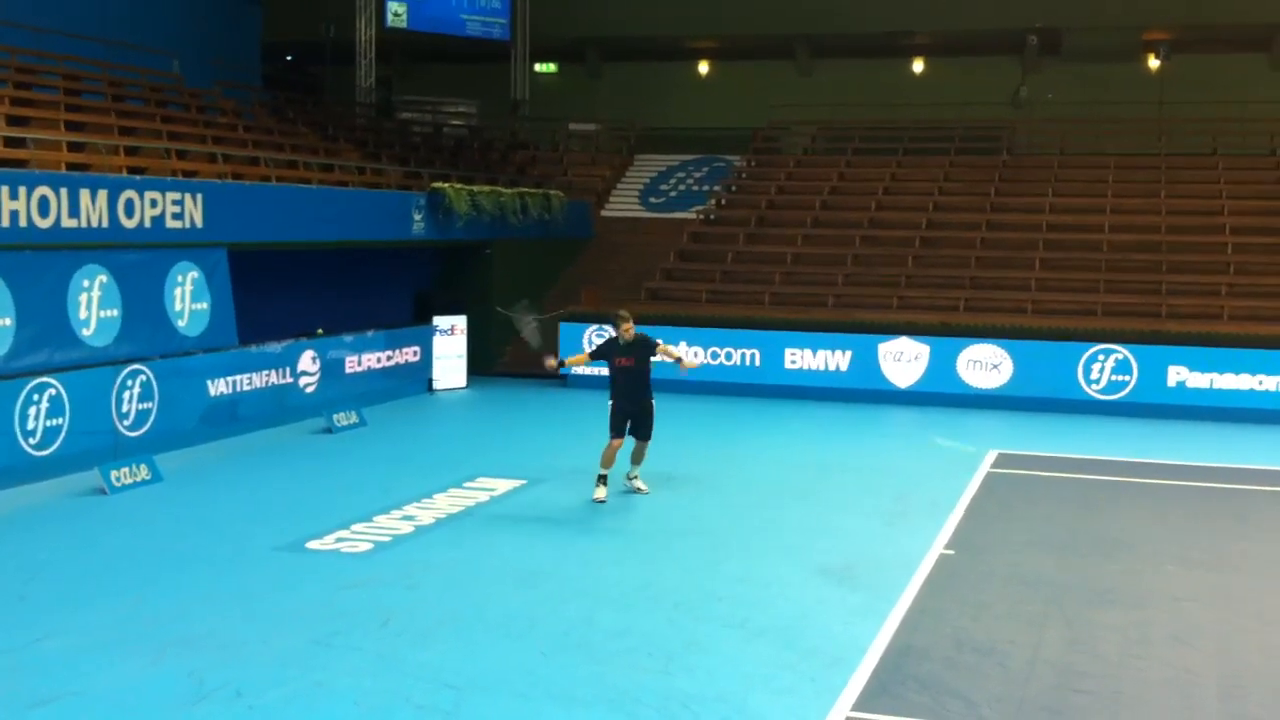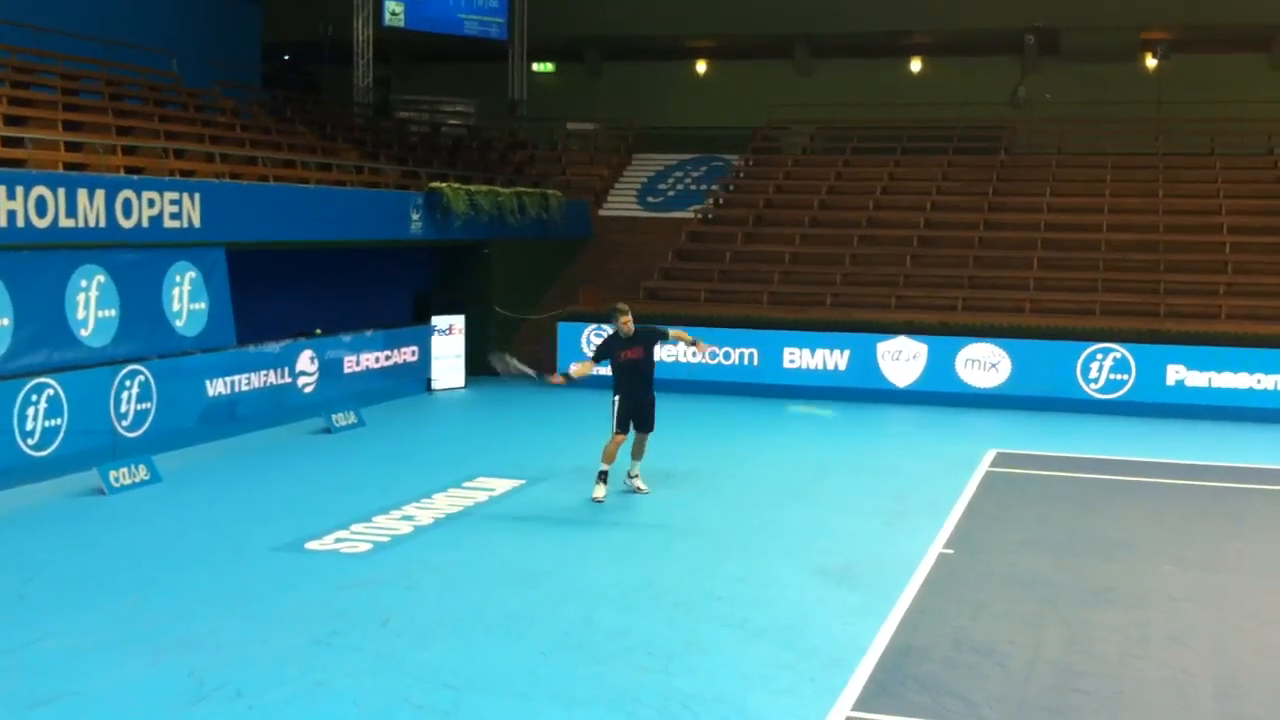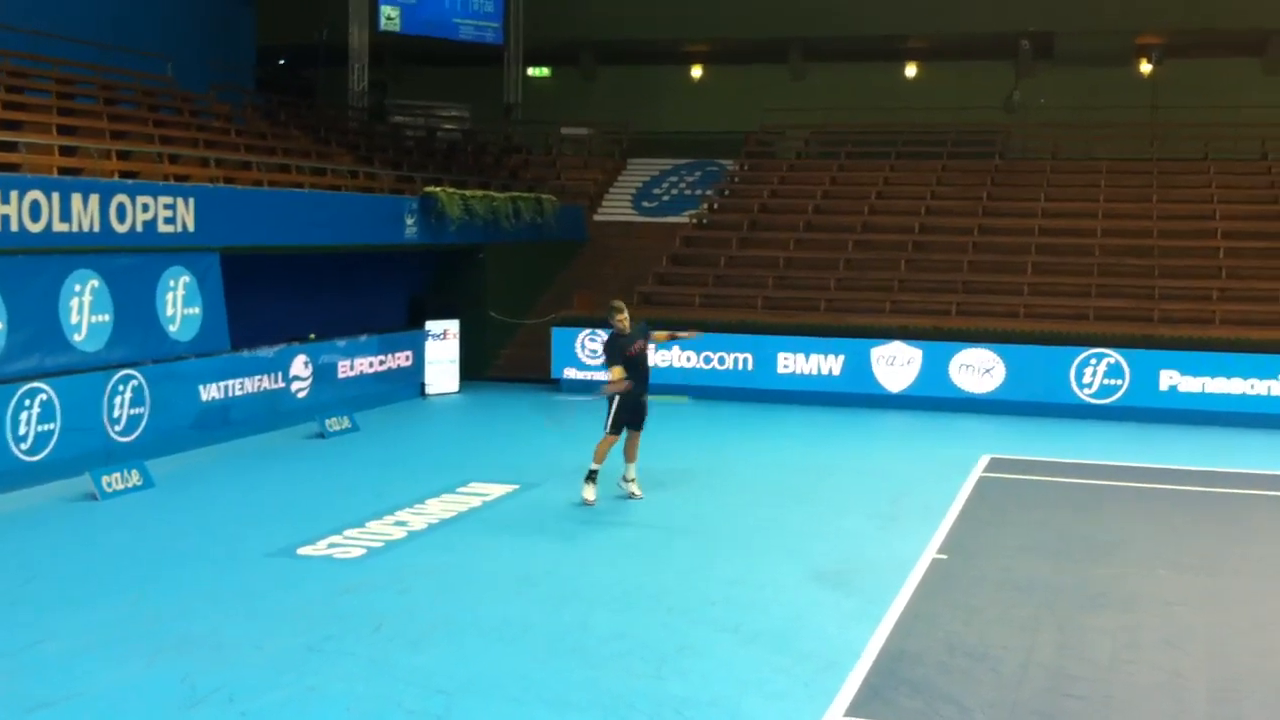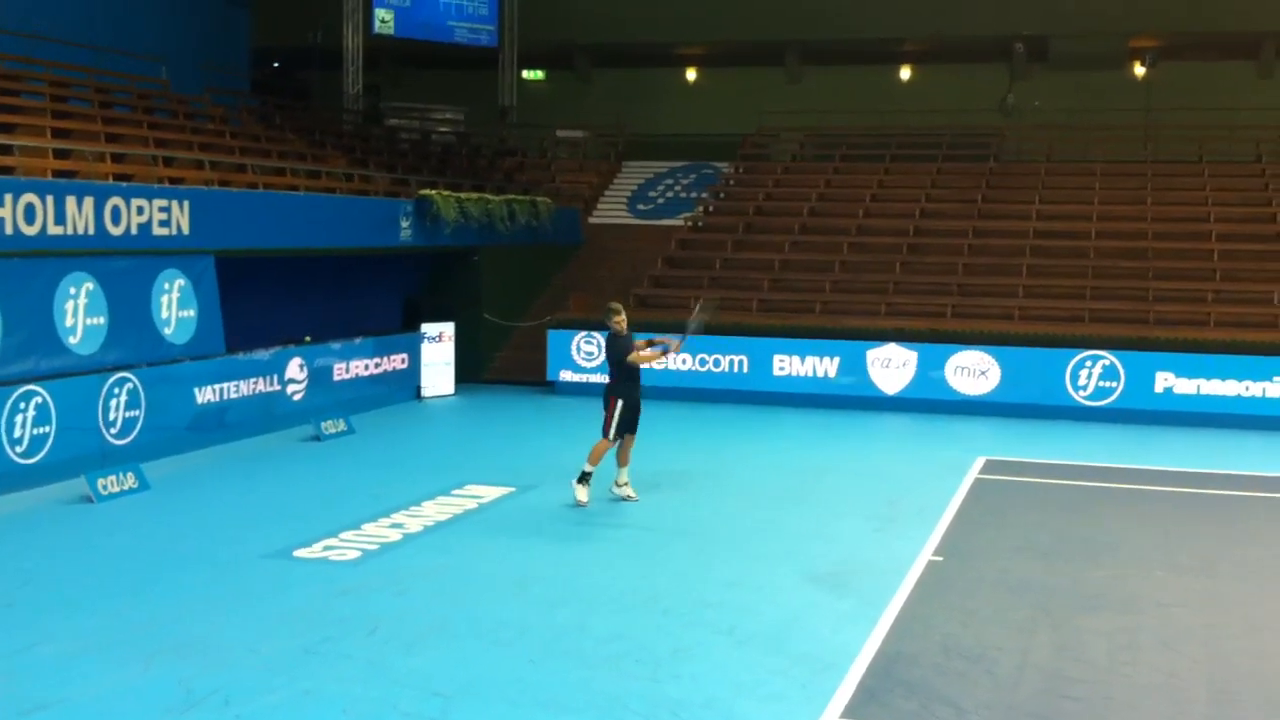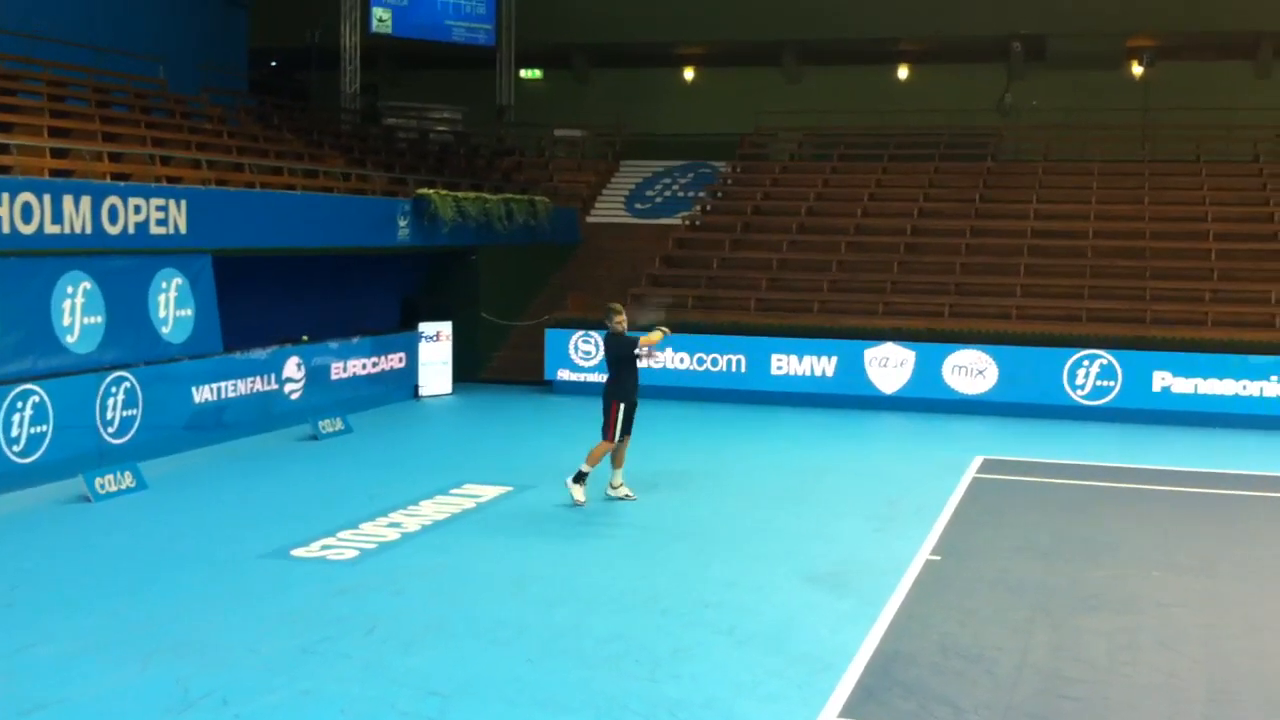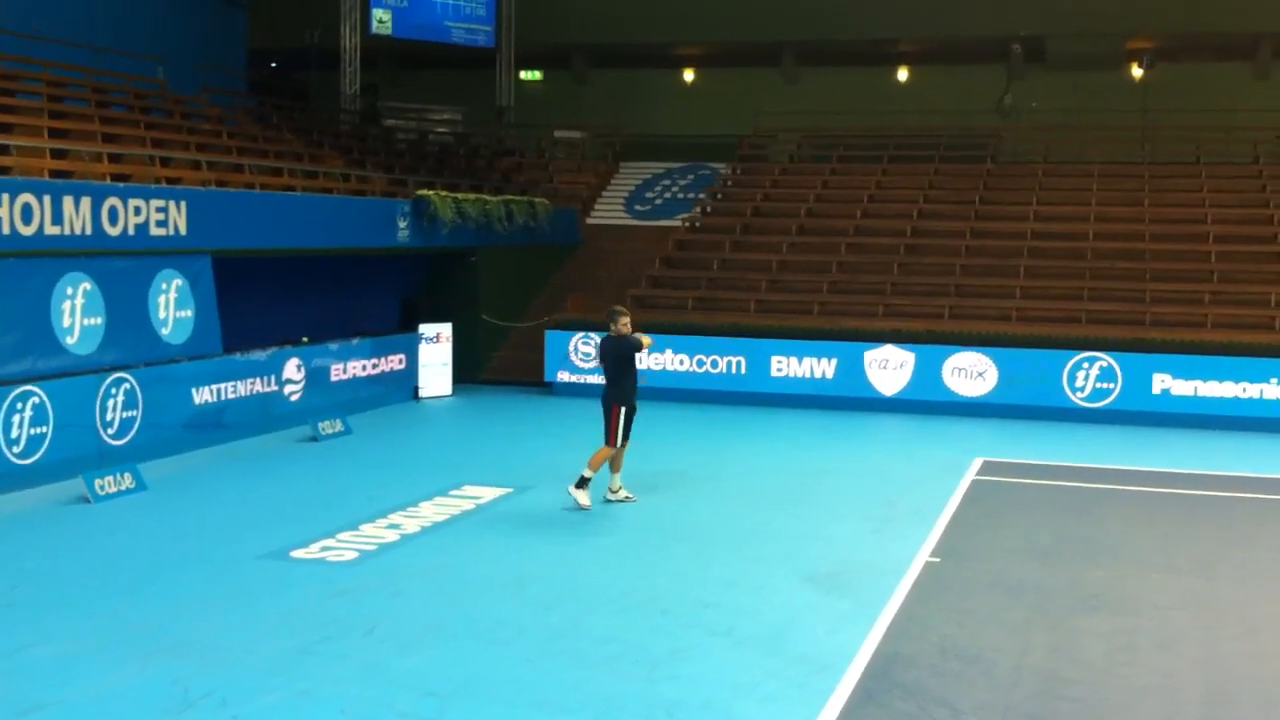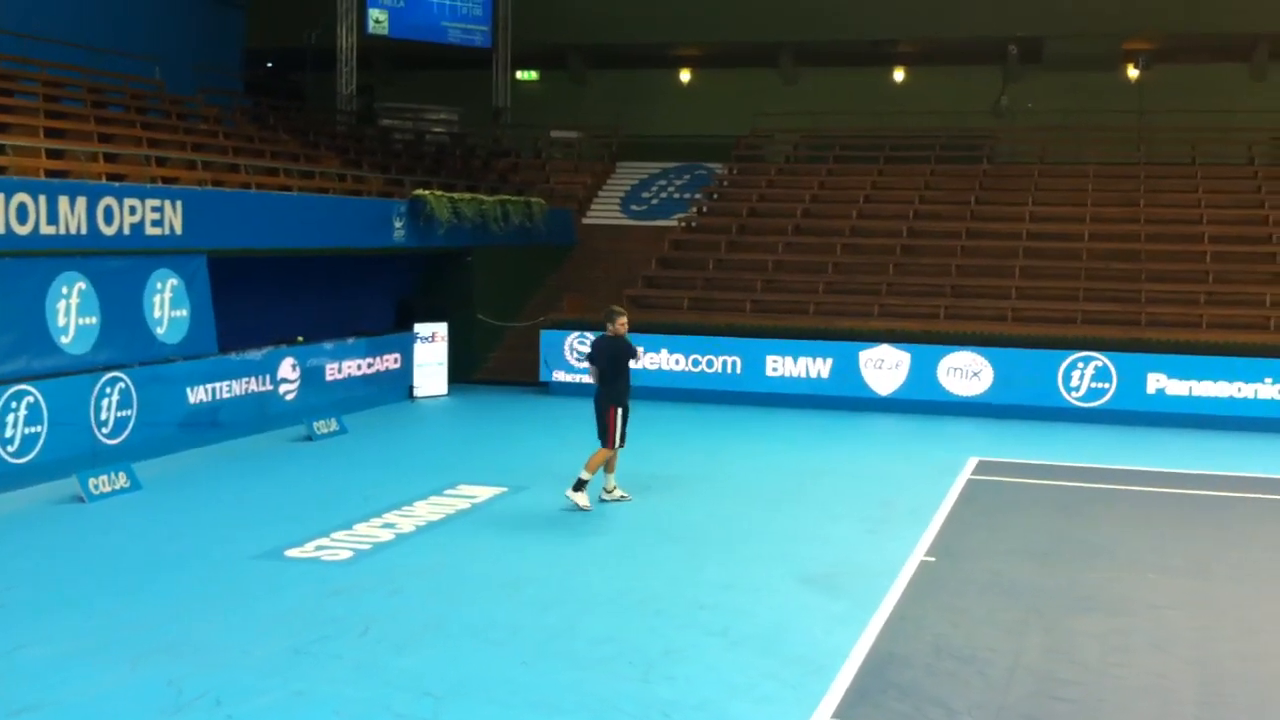
dt=0.1s
person 1, frame 1
left shoulder: (643, 341)
right shoulder: (609, 346)
left elbow: (662, 348)
right elbow: (586, 358)
left wrist: (680, 359)
right wrist: (560, 363)
left hip: (644, 401)
right hip: (620, 402)
left knee: (642, 442)
right knee: (615, 443)
left ankle: (633, 476)
right ankle: (601, 482)
person 1, frame 2
left shoulder: (646, 332)
right shoulder: (610, 343)
left elbow: (674, 334)
right elbow: (589, 364)
left wrist: (695, 343)
right wrist: (568, 376)
left hip: (645, 395)
right hip: (624, 396)
left knee: (642, 436)
right knee: (618, 438)
left ankle: (633, 475)
right ankle: (601, 480)
person 1, frame 3
left shoulder: (637, 330)
right shoulder: (613, 343)
left elbow: (653, 336)
right elbow: (616, 372)
left wrist: (678, 335)
right wrist: (615, 384)
left hip: (640, 393)
right hip: (622, 395)
left knee: (634, 435)
right knee: (611, 437)
left ankle: (629, 479)
right ankle: (591, 480)
person 1, frame 4
left shoulder: (624, 335)
right shoulder: (614, 341)
left elbow: (635, 346)
right elbow: (636, 359)
left wrist: (657, 342)
right wrist: (664, 351)
left hip: (631, 395)
right hip: (618, 397)
left knee: (628, 439)
right knee: (609, 440)
left ankle: (621, 484)
right ankle: (582, 481)
person 1, frame 5
left shoulder: (619, 336)
right shoulder: (617, 340)
right elbow: (648, 341)
left wrist: (638, 353)
right wrist: (662, 331)
left hip: (625, 396)
right hip: (617, 398)
left knee: (623, 441)
right knee: (610, 442)
left ankle: (616, 485)
right ankle: (578, 480)
person 1, frame 6
left shoulder: (605, 342)
right shoulder: (624, 343)
right elbow: (646, 342)
right wrist: (640, 336)
left hip: (614, 398)
right hip: (621, 401)
left knee: (619, 446)
right knee: (612, 447)
left ankle: (615, 489)
right ankle: (580, 486)
person 1, frame 7
left shoulder: (597, 343)
right shoulder: (620, 344)
left elbow: (593, 371)
right elbow: (635, 355)
left hip: (604, 398)
right hip: (614, 402)
left knee: (613, 446)
right knee: (609, 448)
left ankle: (609, 489)
right ankle: (577, 489)
